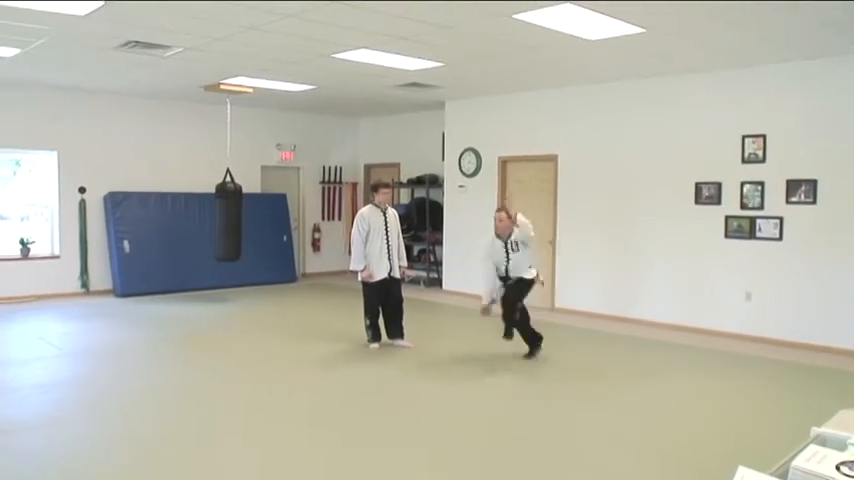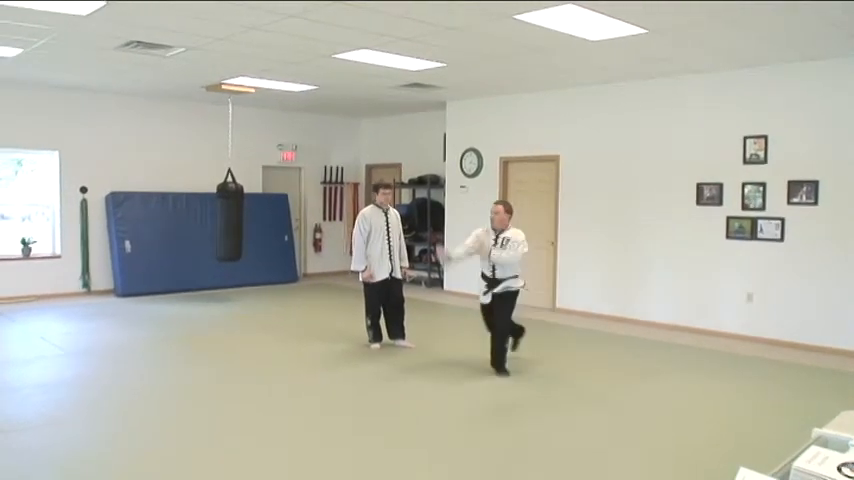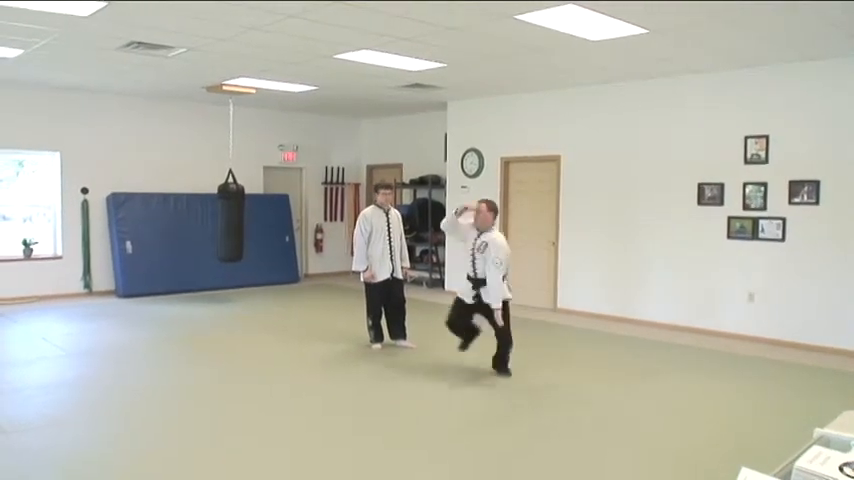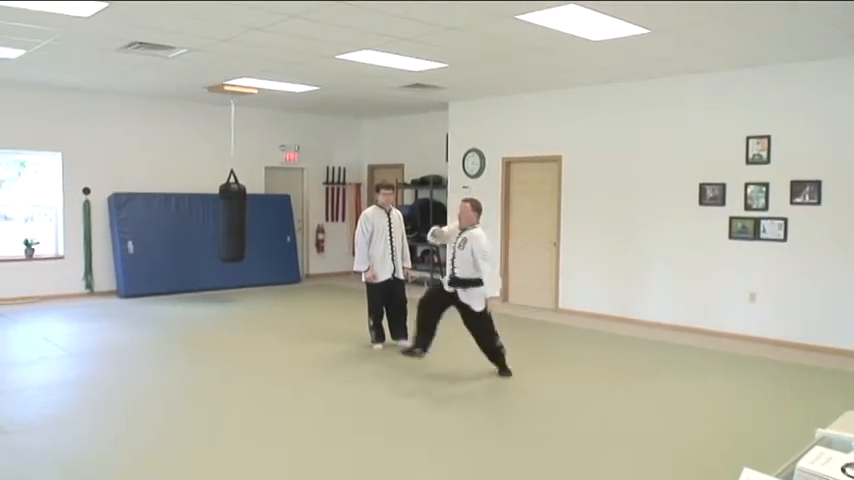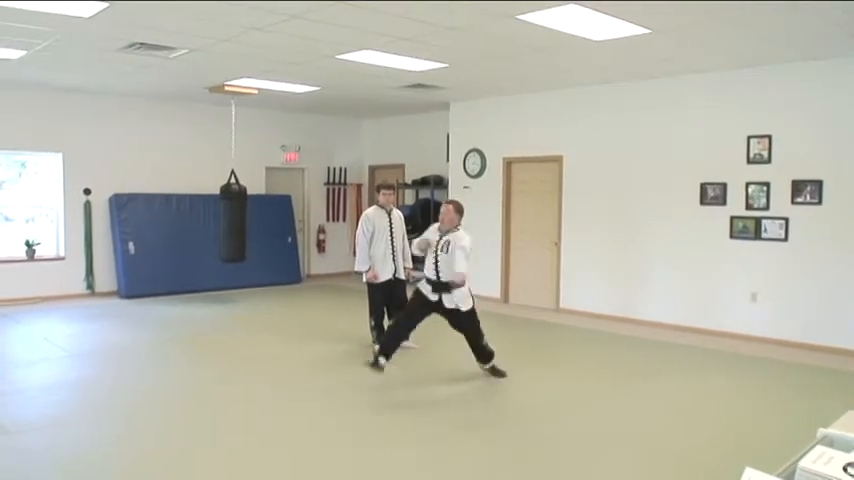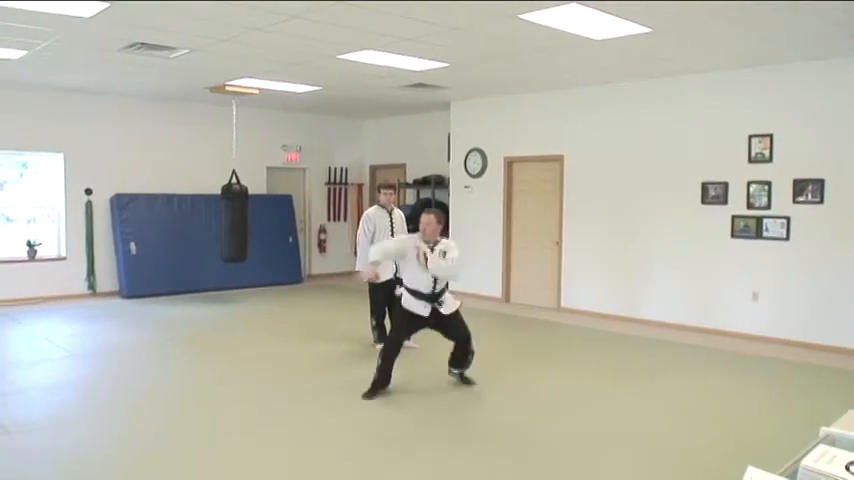
dt=0.1s
person 1, frame 1
left shoulder: (523, 234)
right shoulder: (492, 243)
left elbow: (527, 233)
right elbow: (490, 273)
left wrist: (514, 217)
right wrist: (487, 299)
left hip: (524, 278)
right hip: (506, 282)
left knee: (509, 299)
right knee: (519, 317)
left ankle: (509, 329)
right ankle: (535, 342)
person 1, frame 2
left shoulder: (517, 236)
right shoulder: (482, 233)
left elbow: (513, 258)
right elbow: (466, 248)
left wrist: (491, 254)
right wrist: (451, 255)
left hip: (508, 285)
right hip: (488, 285)
left knee: (501, 323)
right knee: (494, 322)
left ankle: (499, 363)
right ankle: (516, 331)
person 1, frame 3
left shoulder: (497, 241)
right shoulder: (471, 229)
left elbow: (495, 274)
right elbow: (446, 226)
left wrist: (496, 306)
right wrist: (459, 212)
left hip: (492, 290)
right hip: (472, 286)
left knee: (502, 331)
right knee: (454, 321)
left ankle: (501, 364)
right ankle: (470, 333)
person 1, frame 4
left shoulder: (478, 237)
right shoulder: (456, 229)
left elbow: (486, 267)
right elbow: (434, 238)
left wrist: (489, 295)
right wrist: (436, 232)
left hip: (471, 291)
right hip: (450, 285)
left knee: (484, 332)
right knee: (426, 306)
left ankle: (501, 364)
right ankle: (419, 347)
person 1, frame 5
left shoulder: (461, 239)
right shoulder: (435, 229)
left elbow: (462, 268)
right elbow: (417, 247)
right wrist: (421, 244)
left hip: (454, 293)
right hip: (429, 289)
left knee: (473, 330)
right knee: (404, 322)
left ankle: (488, 363)
right ankle: (381, 358)
person 1, frame 6
left shoulder: (449, 247)
right shoulder: (408, 241)
left elbow: (450, 272)
right elbow: (382, 248)
left wrist: (427, 259)
right wrist: (374, 260)
left hip: (440, 302)
right hip: (414, 302)
left knee: (463, 337)
right knee: (394, 342)
left ankle: (457, 370)
right ankle: (380, 384)
person 2, frame 1
left shoulder: (393, 213)
right shoulder: (364, 214)
left elbow: (398, 239)
right elbow: (357, 242)
left wrist: (402, 263)
right wrist: (362, 267)
left hip: (392, 268)
right hip: (373, 269)
left knee: (395, 303)
right knee: (372, 306)
left ankle: (396, 336)
right ankle: (374, 338)
person 2, frame 2
left shoulder: (395, 214)
right shoulder: (366, 214)
left elbow: (400, 240)
right elbow: (358, 242)
left wrist: (404, 264)
right wrist: (363, 268)
left hip: (394, 269)
right hip: (374, 270)
left knee: (396, 304)
right knee: (373, 307)
left ankle: (398, 336)
right ankle: (375, 338)
person 2, frame 3
left shoulder: (396, 214)
right shoulder: (367, 215)
left elbow: (401, 240)
right elbow: (360, 242)
left wrist: (405, 264)
right wrist: (364, 268)
left hip: (394, 269)
right hip: (375, 270)
left knee: (397, 304)
right knee: (375, 307)
left ankle: (399, 336)
right ankle: (376, 338)
person 2, frame 4
left shoulder: (397, 215)
right shoulder: (368, 215)
left elbow: (402, 240)
right elbow: (361, 242)
left wrist: (406, 264)
right wrist: (365, 268)
left hip: (396, 269)
right hip: (377, 270)
left knee: (399, 304)
right knee: (376, 307)
left ankle: (400, 336)
right ankle: (377, 338)
person 2, frame 5
left shoulder: (398, 215)
right shoulder: (369, 215)
left elbow: (404, 241)
right elbow: (362, 243)
left wrist: (407, 264)
right wrist: (367, 268)
left hip: (397, 269)
right hip: (378, 270)
left knee: (399, 305)
right knee: (377, 307)
right ankle: (378, 339)
person 2, frame 6
left shoulder: (399, 214)
right shoulder: (370, 215)
right elbow: (363, 242)
right wrist: (367, 268)
left hip: (398, 269)
right hip: (379, 270)
right knee: (378, 307)
right ankle: (380, 339)
